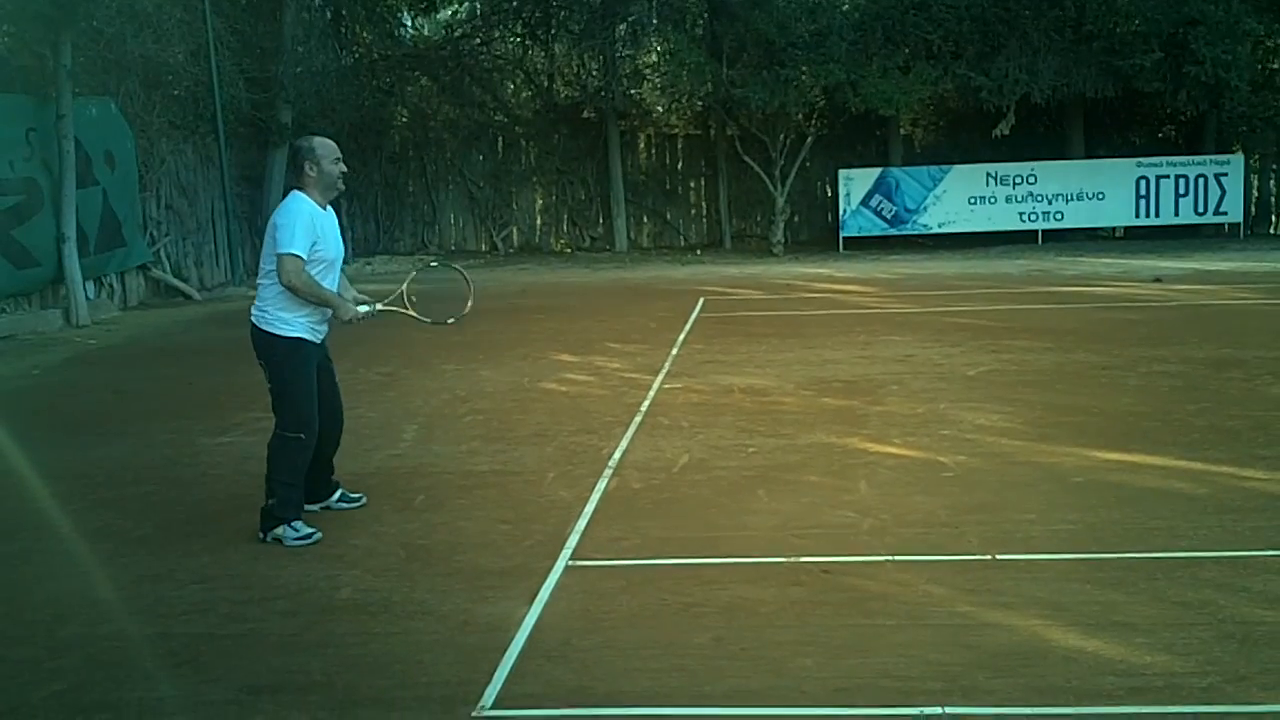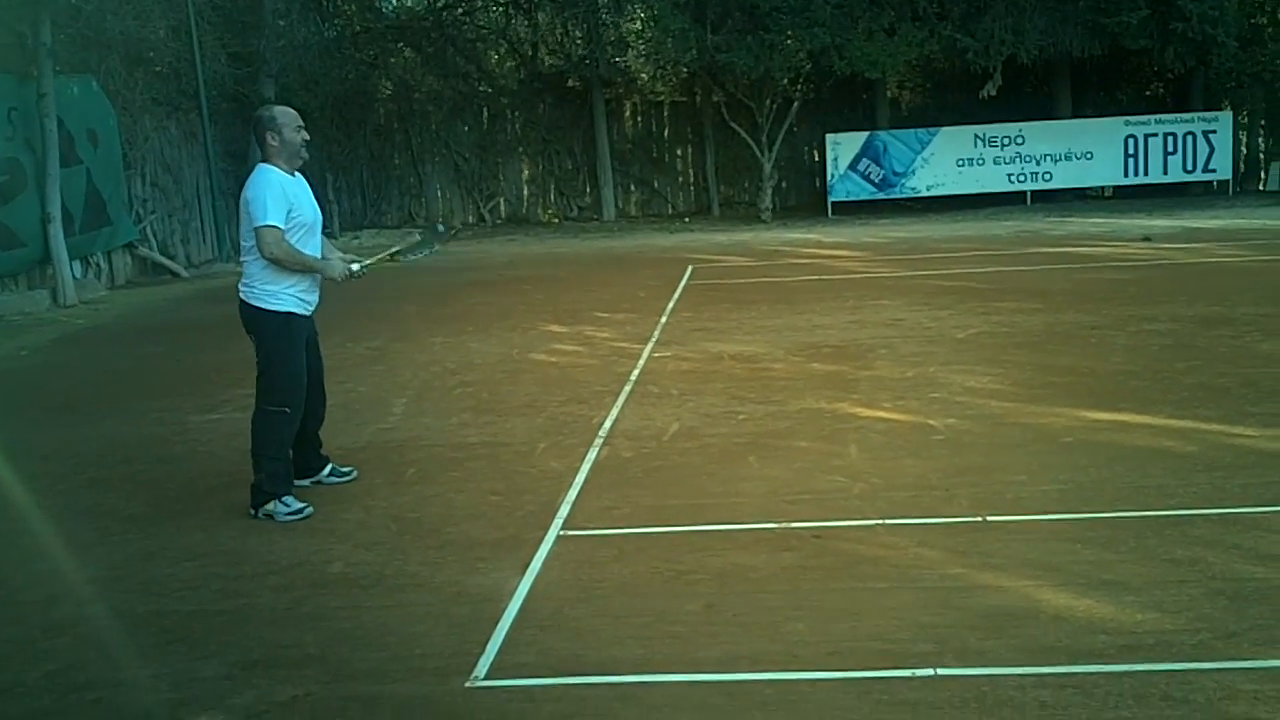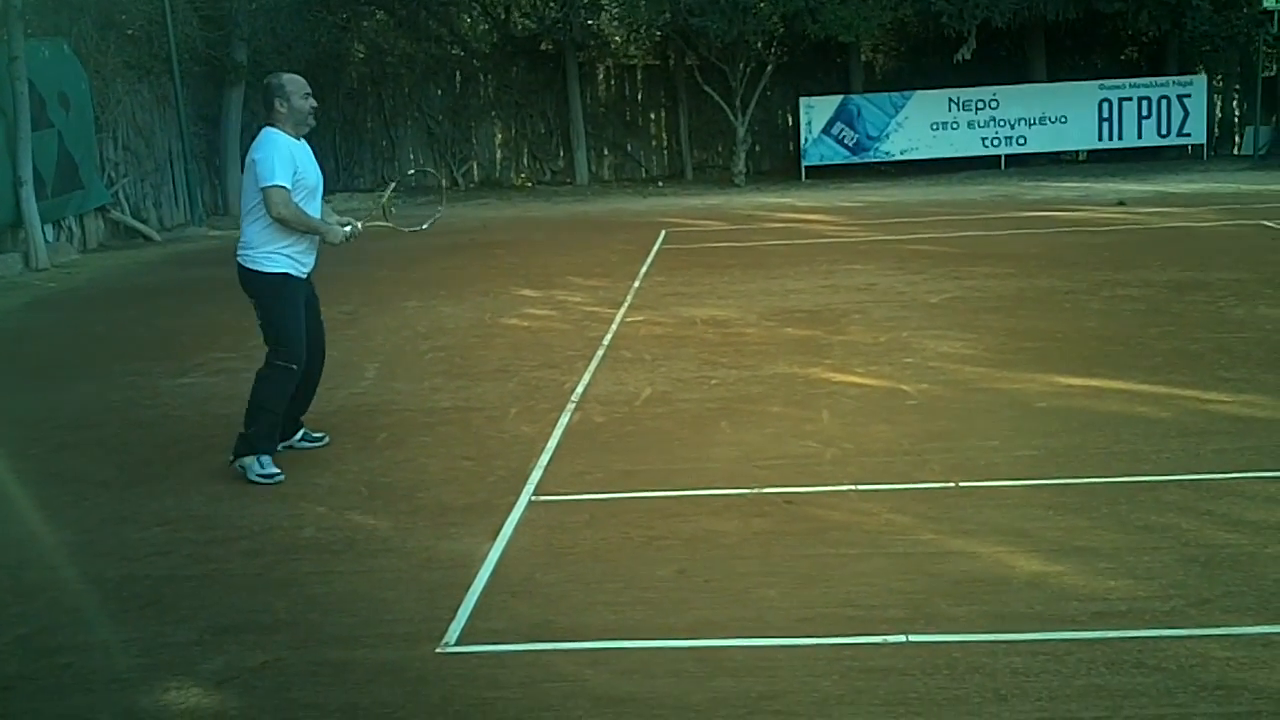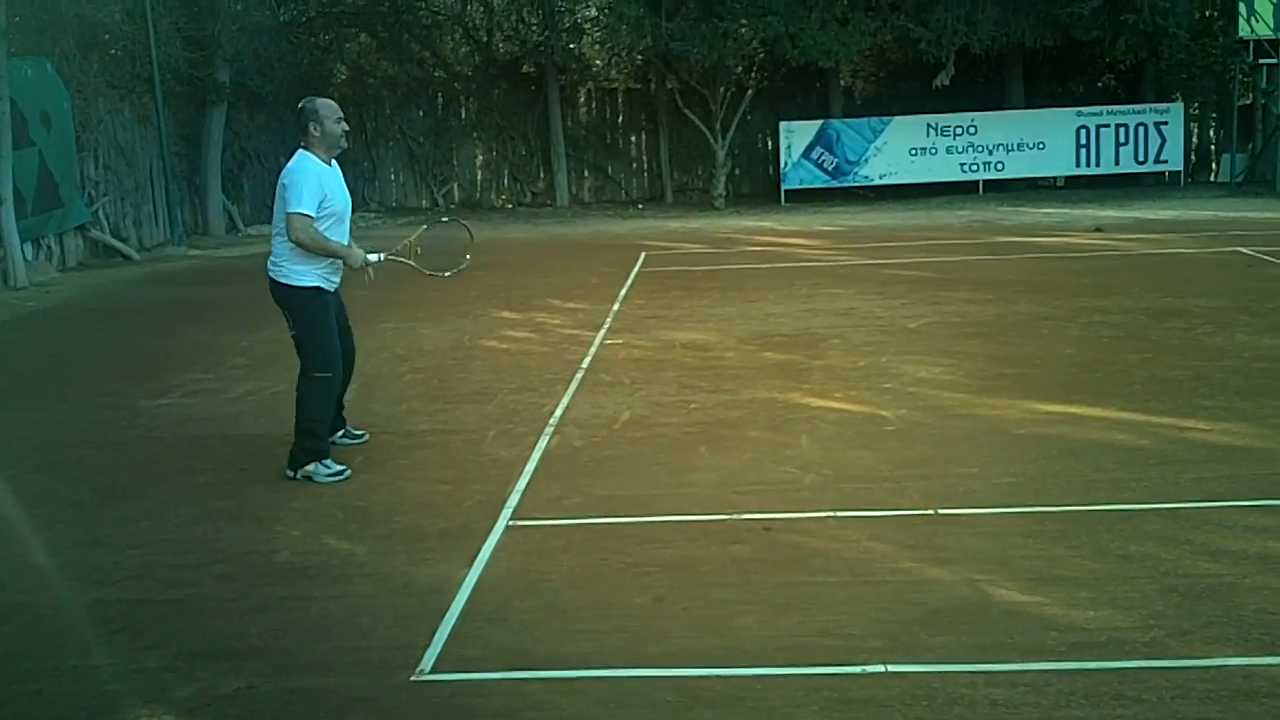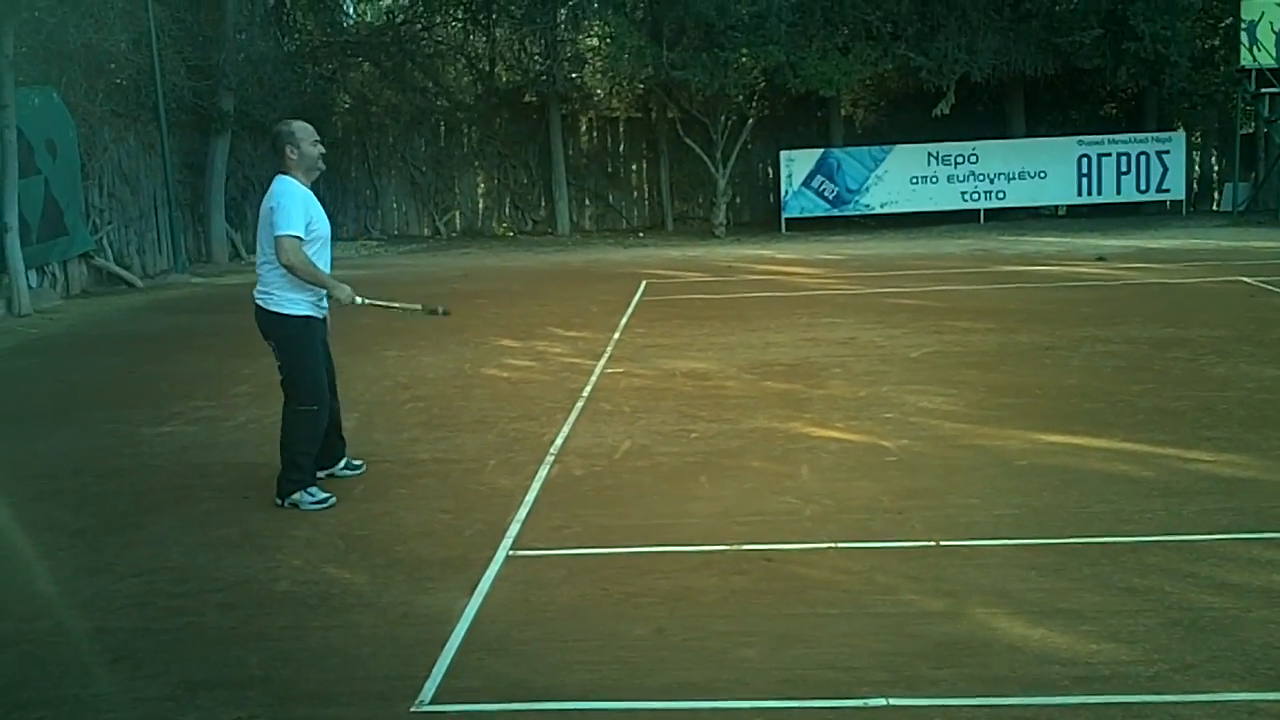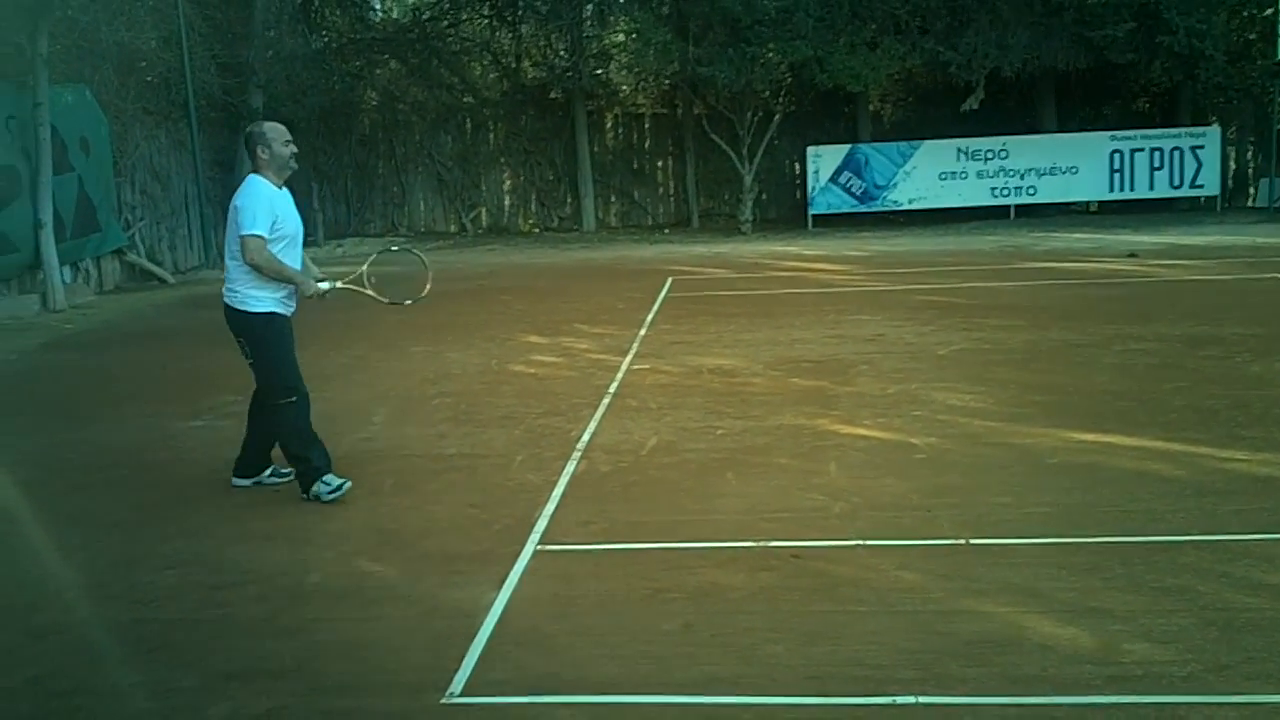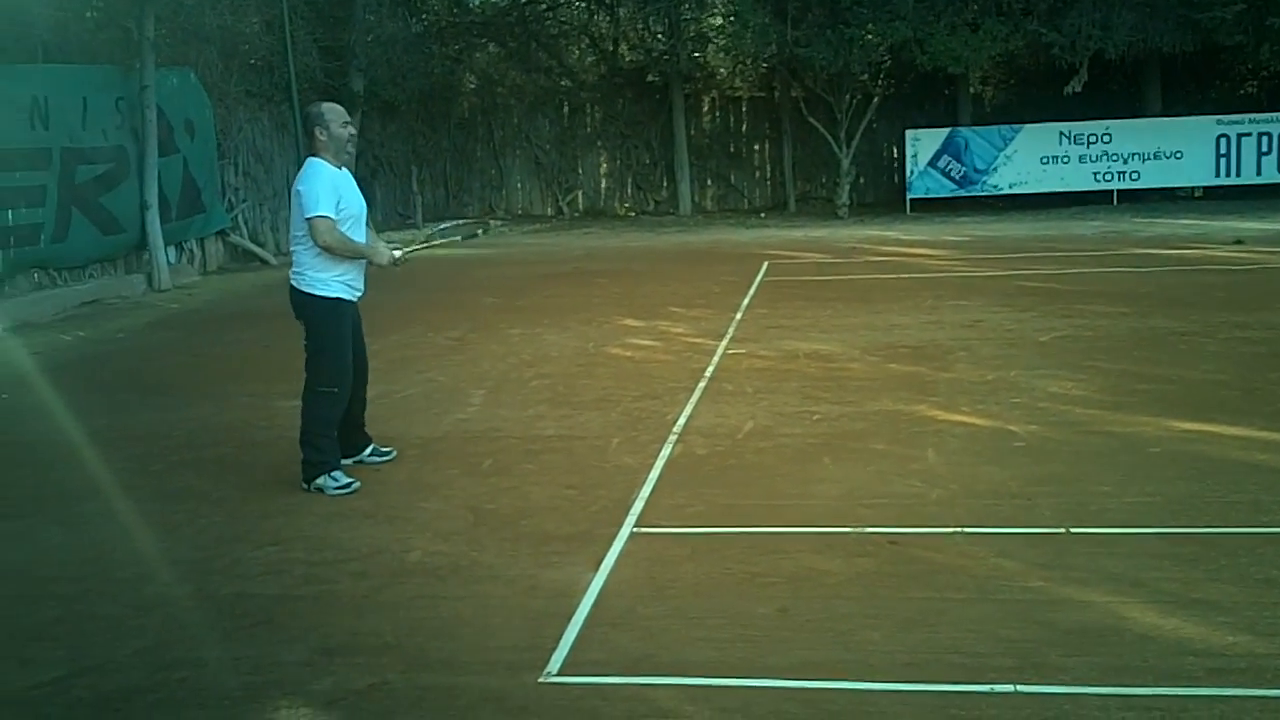
dt=0.7s
person 1, frame 1
left shoulder: (325, 213)
right shoulder: (297, 212)
right elbow: (291, 275)
left wrist: (351, 296)
right wrist: (337, 304)
left hip: (309, 335)
right hip: (282, 336)
left knee: (329, 418)
right knee: (297, 427)
left ankle: (319, 490)
right ankle: (278, 519)
person 1, frame 2
left shoulder: (296, 180)
right shoulder: (267, 183)
right elbow: (272, 248)
left wrist: (337, 257)
right wrist: (323, 266)
left hip: (296, 309)
right hip: (272, 310)
left knee: (311, 393)
right knee: (280, 400)
left ankle: (309, 465)
right ankle: (269, 494)
person 1, frame 3
left shoulder: (298, 145)
right shoulder: (273, 146)
left elbow: (308, 200)
right elbow: (279, 208)
left wrist: (334, 219)
right wrist: (324, 230)
left hip: (294, 270)
right hip: (268, 270)
left knee: (311, 353)
right knee: (287, 359)
left ankle: (286, 430)
right ankle: (251, 450)
person 1, frame 4
left shoulder: (330, 167)
right shoulder: (305, 171)
right elbow: (299, 232)
left wrist: (353, 250)
right wrist: (345, 253)
left hip: (321, 284)
right hip: (299, 285)
left knee: (342, 357)
right knee: (323, 367)
left ankle: (331, 425)
right ankle: (306, 458)
person 1, frame 5
left shoulder: (299, 193)
right shoulder: (289, 195)
right elbow: (290, 256)
left wrist: (324, 295)
right wrist: (334, 286)
left hip: (303, 313)
right hip: (288, 315)
left knee: (324, 393)
right knee: (308, 399)
left ankle: (329, 459)
right ankle: (294, 486)
person 1, frame 6
left shoulder: (280, 193)
right shoulder: (256, 194)
left elbow: (288, 248)
right elbow: (254, 255)
left wrist: (313, 273)
right wrist: (300, 281)
left hip: (270, 311)
right hip: (255, 312)
left knee: (273, 391)
right knee: (289, 394)
left ankle: (251, 467)
right ankle: (314, 476)
person 1, frame 7
left shoulder: (342, 174)
right shoulder: (317, 177)
left elbow: (355, 224)
right elbow: (325, 237)
left wrist: (379, 245)
right wrist: (371, 253)
left hip: (342, 295)
right hip: (321, 296)
left knee: (354, 375)
right knee: (328, 381)
left ankle: (353, 444)
right ankle: (319, 469)
